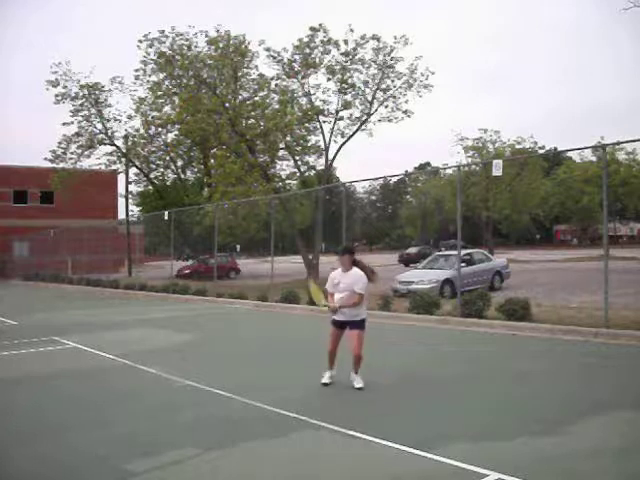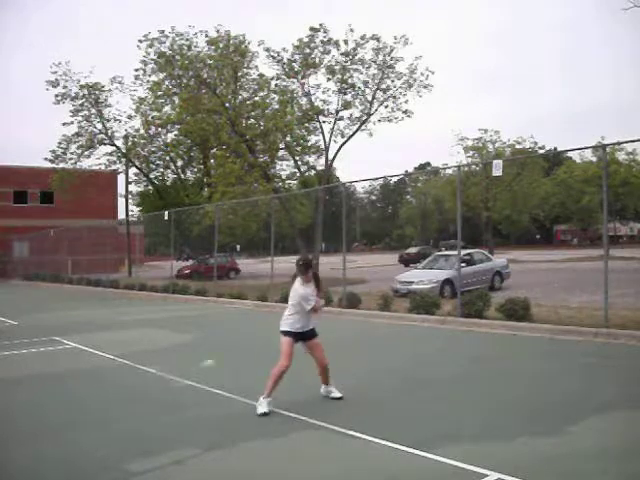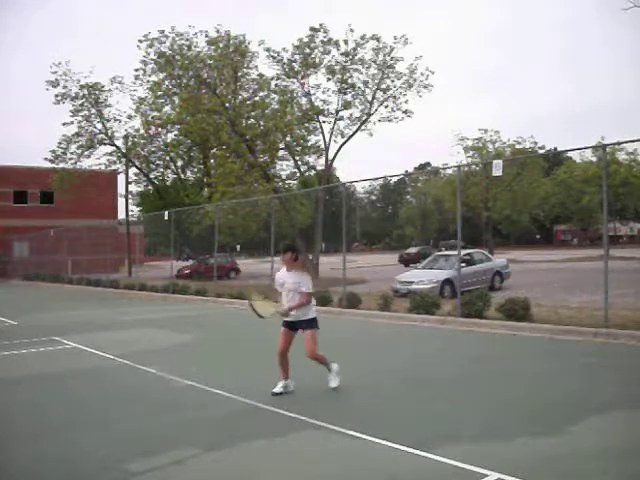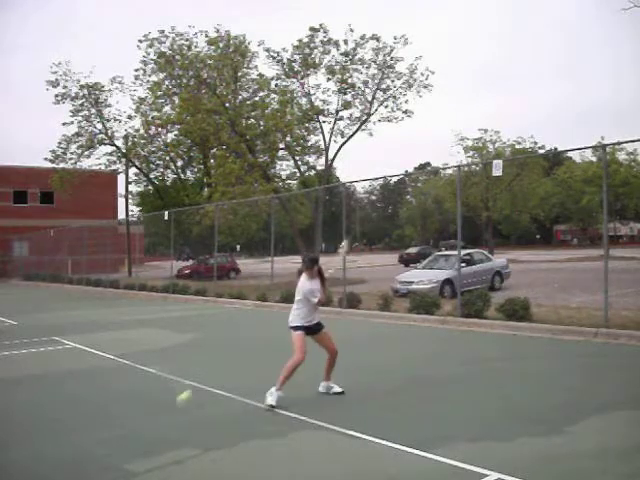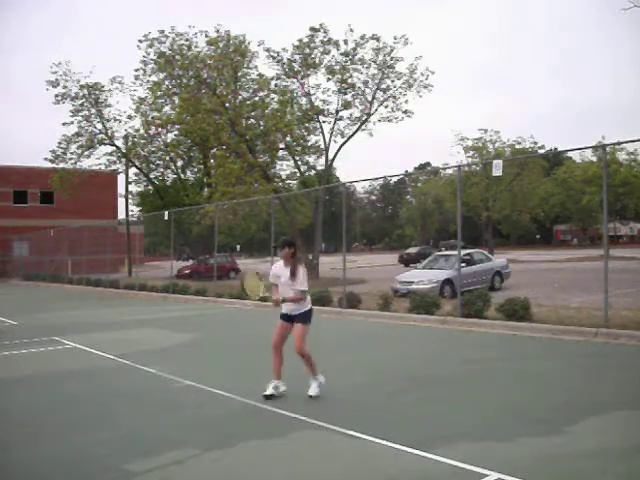
dt=1s
person 1, frame 1
left shoulder: (359, 275)
right shoulder: (334, 275)
left elbow: (359, 300)
right elbow: (330, 295)
left wrist: (339, 305)
right wrist: (332, 304)
left hip: (356, 318)
right hip: (339, 316)
left knee: (356, 353)
right knee: (331, 349)
left ankle: (355, 374)
right ankle: (330, 372)
person 1, frame 2
left shoulder: (310, 281)
right shoulder: (302, 291)
right elbow: (316, 309)
left wrist: (317, 301)
right wrist: (320, 303)
left hip: (306, 327)
right hip: (290, 328)
left knee: (323, 363)
right knee: (284, 364)
left ankle: (327, 387)
right ankle: (265, 399)
person 1, frame 3
left shoulder: (302, 274)
right shoulder: (279, 275)
left elbow: (307, 299)
left wrist: (289, 308)
right wrist: (282, 308)
left hip: (307, 317)
right hip: (289, 317)
left knee: (311, 353)
right knee: (281, 351)
left ankle: (331, 368)
right ankle: (286, 382)
person 1, frame 4
left shoulder: (315, 275)
right shoulder: (308, 286)
right elbow: (321, 301)
right wrist: (323, 292)
left hip: (313, 322)
right hip: (298, 323)
left knee: (333, 351)
right knee: (299, 358)
left ankle: (326, 384)
right ankle: (275, 391)
person 1, frame 5
left shoulder: (300, 270)
right shoulder: (276, 267)
left elbow: (302, 296)
right elbow: (274, 286)
left wrist: (283, 299)
right wrist: (276, 296)
left hip: (302, 311)
right hip: (285, 311)
left knee: (299, 348)
right knee: (276, 345)
left ankle: (316, 378)
right ankle: (278, 384)
